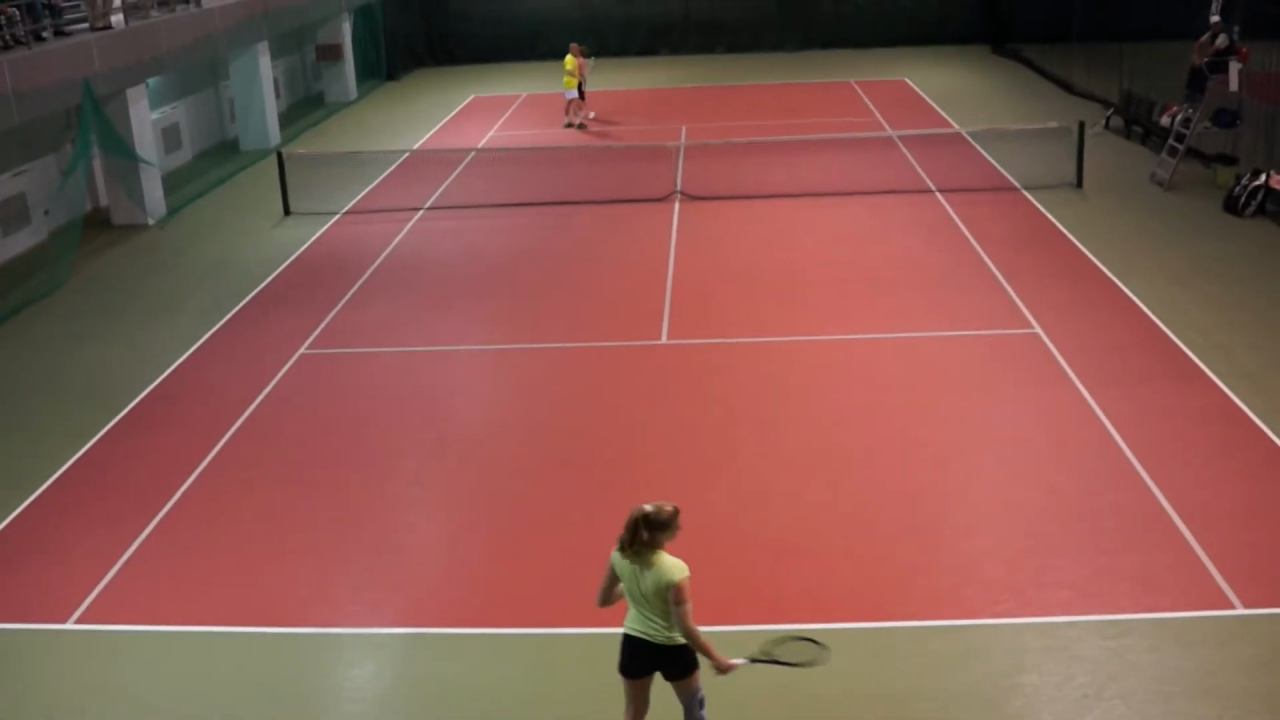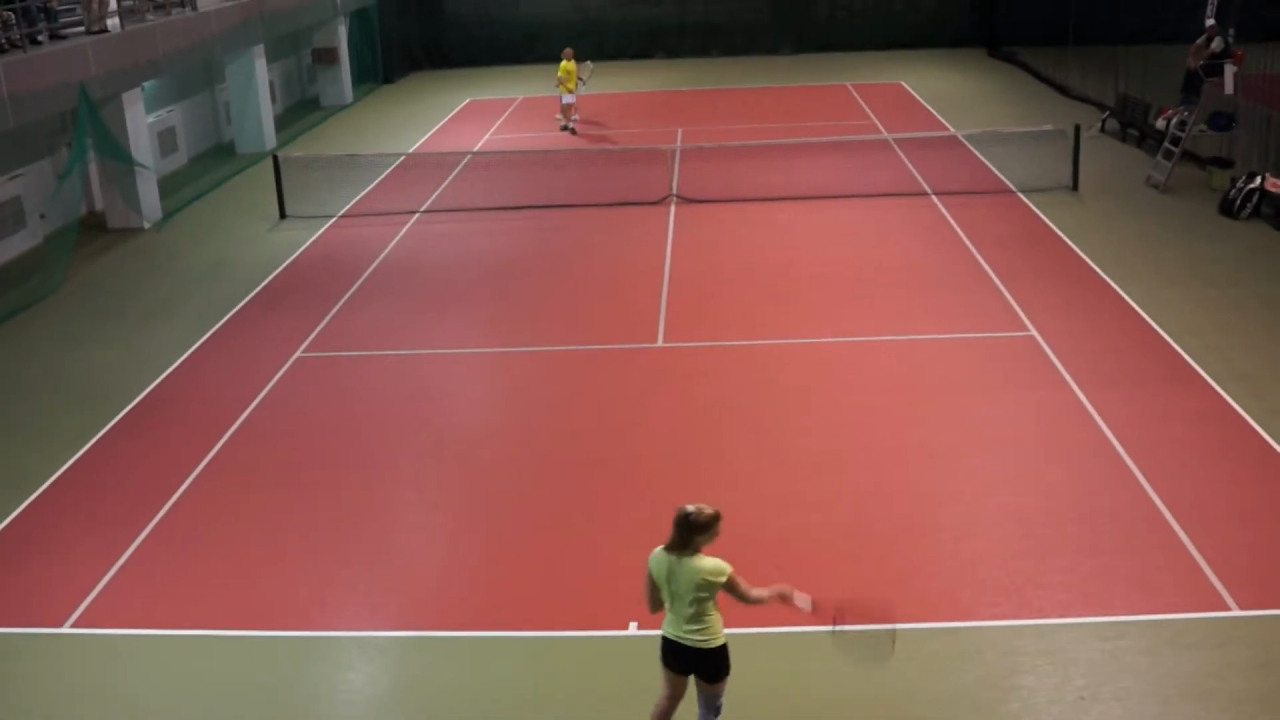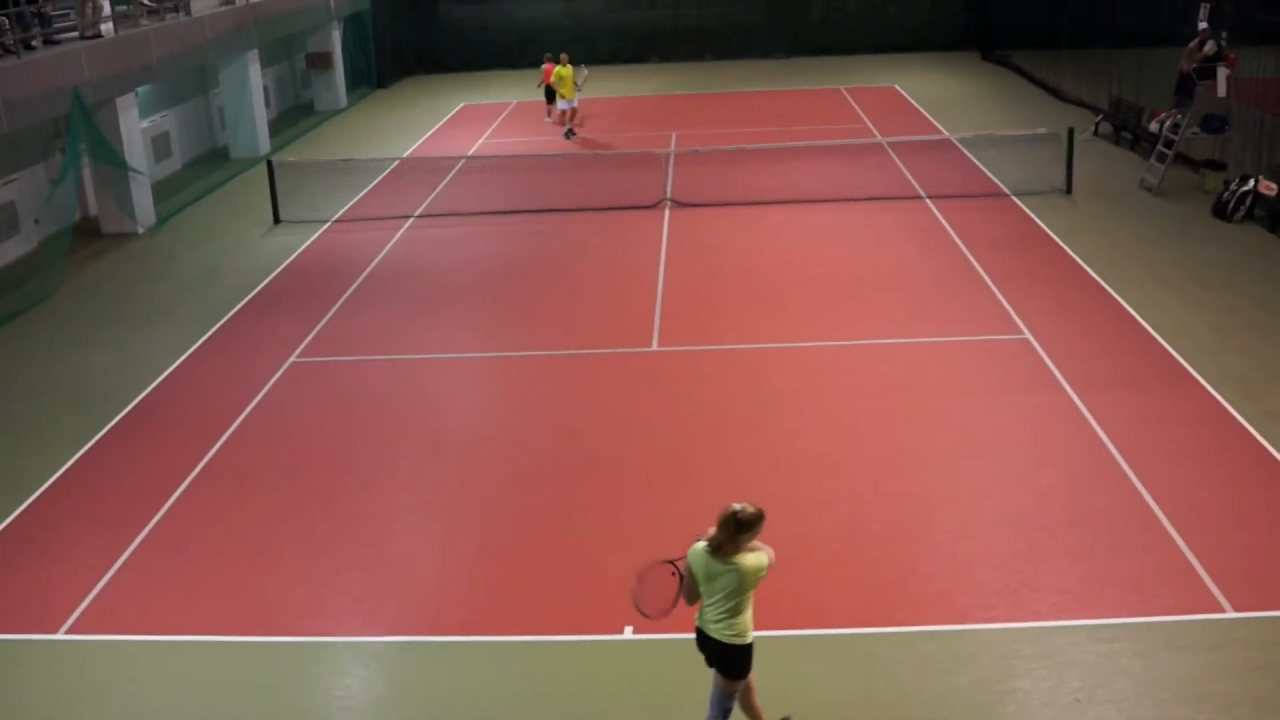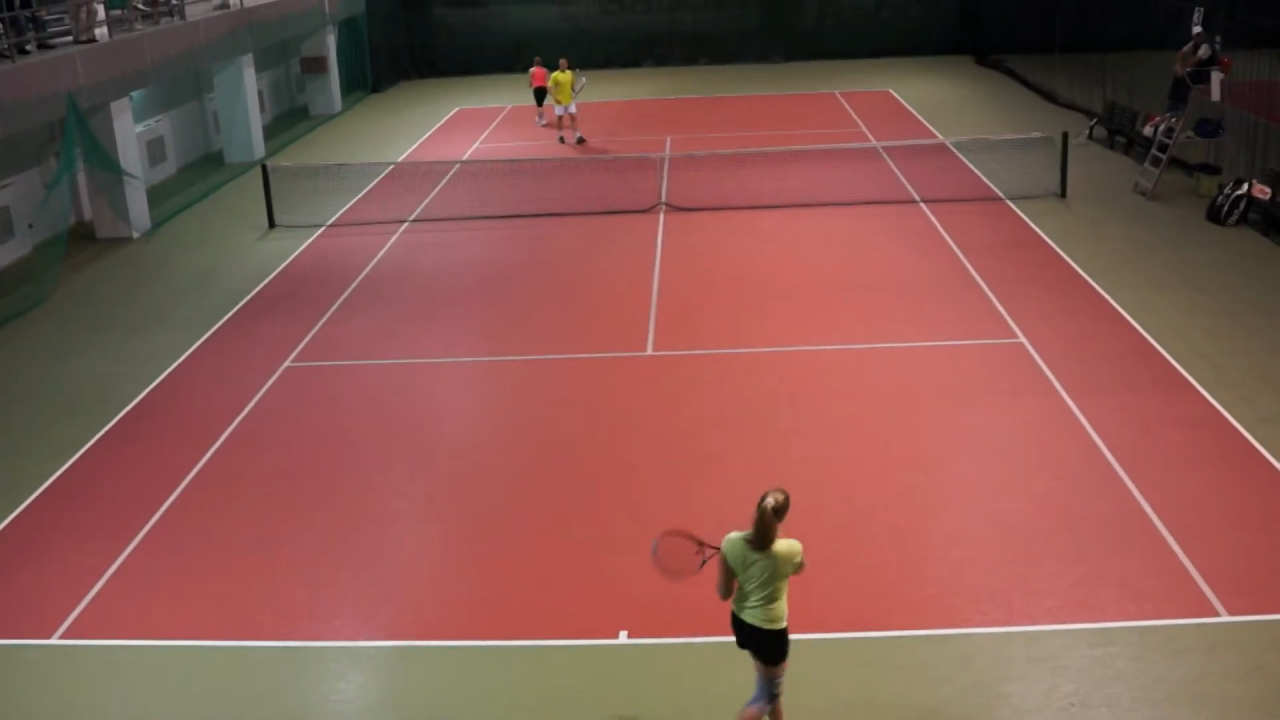
dt=0.3s
person 1, frame 1
left shoulder: (620, 555)
right shoulder: (674, 569)
left elbow: (603, 600)
right elbow: (686, 629)
right wrist: (716, 658)
left hip: (634, 643)
right hip: (672, 648)
person 1, frame 2
left shoulder: (657, 557)
right shoulder: (714, 568)
left elbow: (653, 606)
right elbow: (750, 597)
right wrist: (778, 591)
left hip: (671, 642)
right hip: (707, 649)
left knee: (670, 697)
person 1, frame 3
left shoulder: (697, 552)
right shoulder: (755, 564)
left elbow: (689, 598)
right elbow: (769, 554)
left hip: (704, 633)
right hip: (733, 644)
left knee: (745, 683)
person 1, frame 4
left shoulder: (731, 543)
right shoulder: (791, 550)
left elbow: (724, 594)
left hip: (741, 621)
right hip: (770, 629)
left knee: (770, 679)
right knee: (766, 696)
